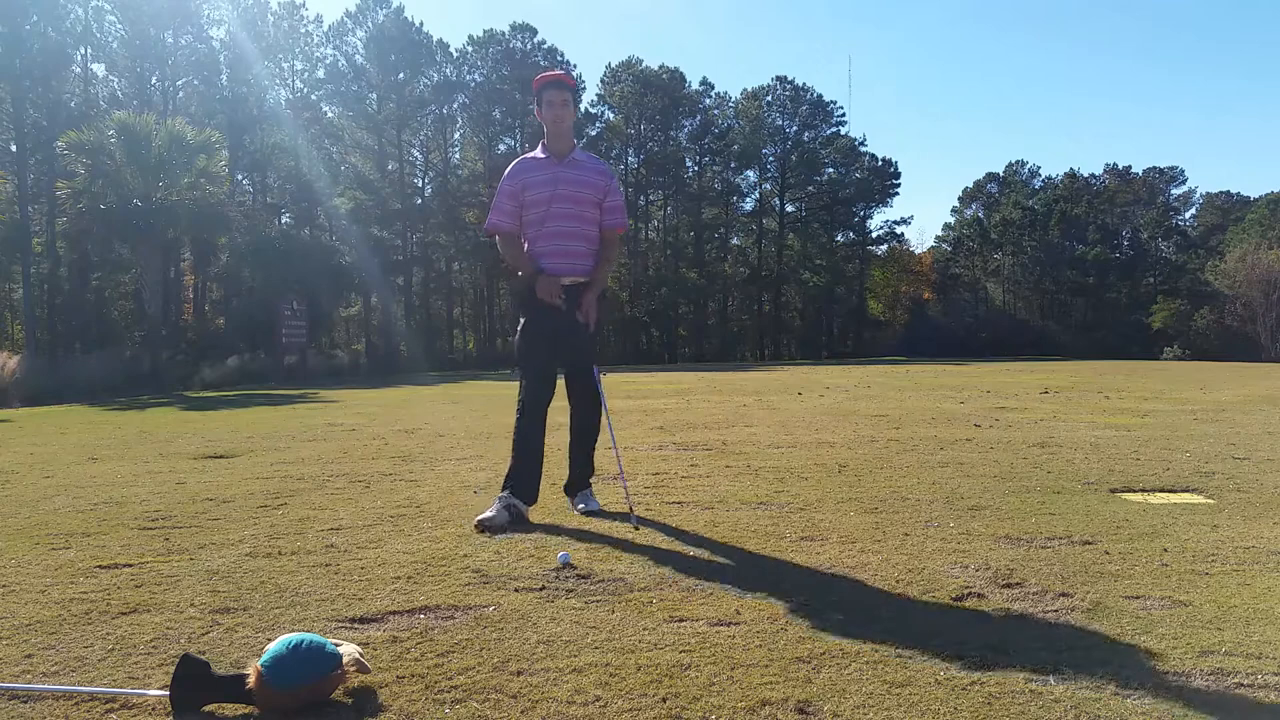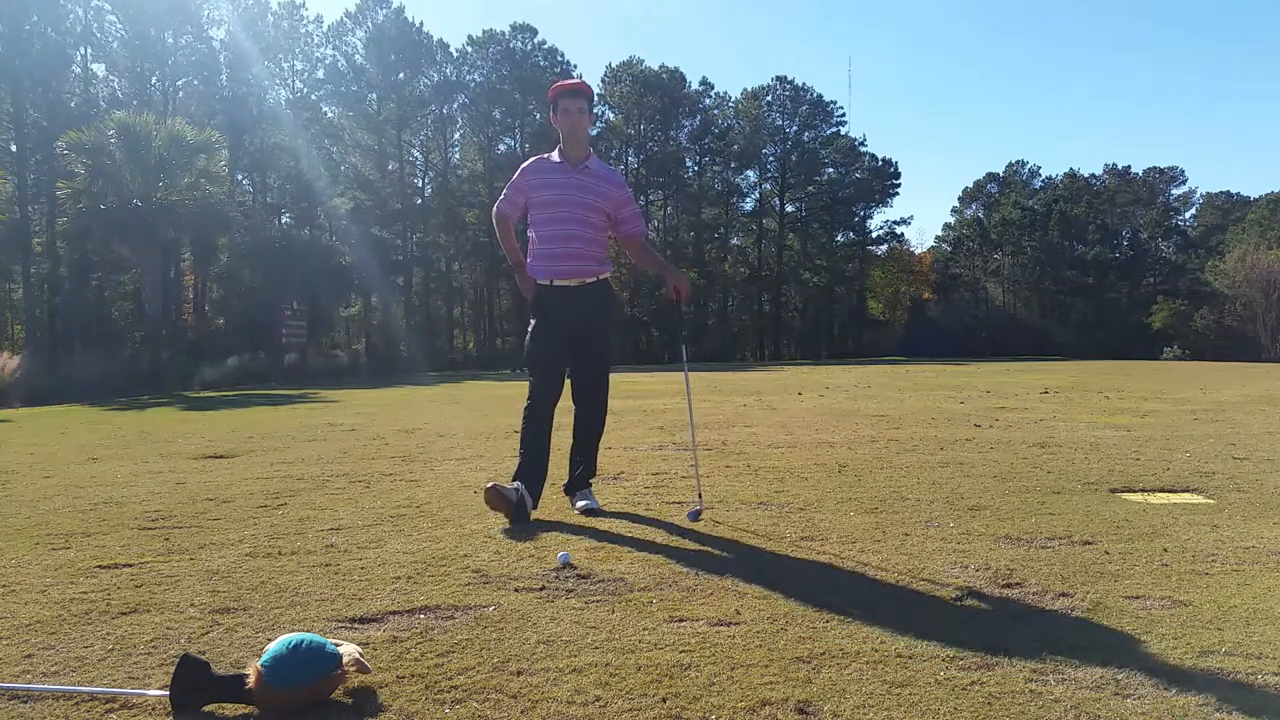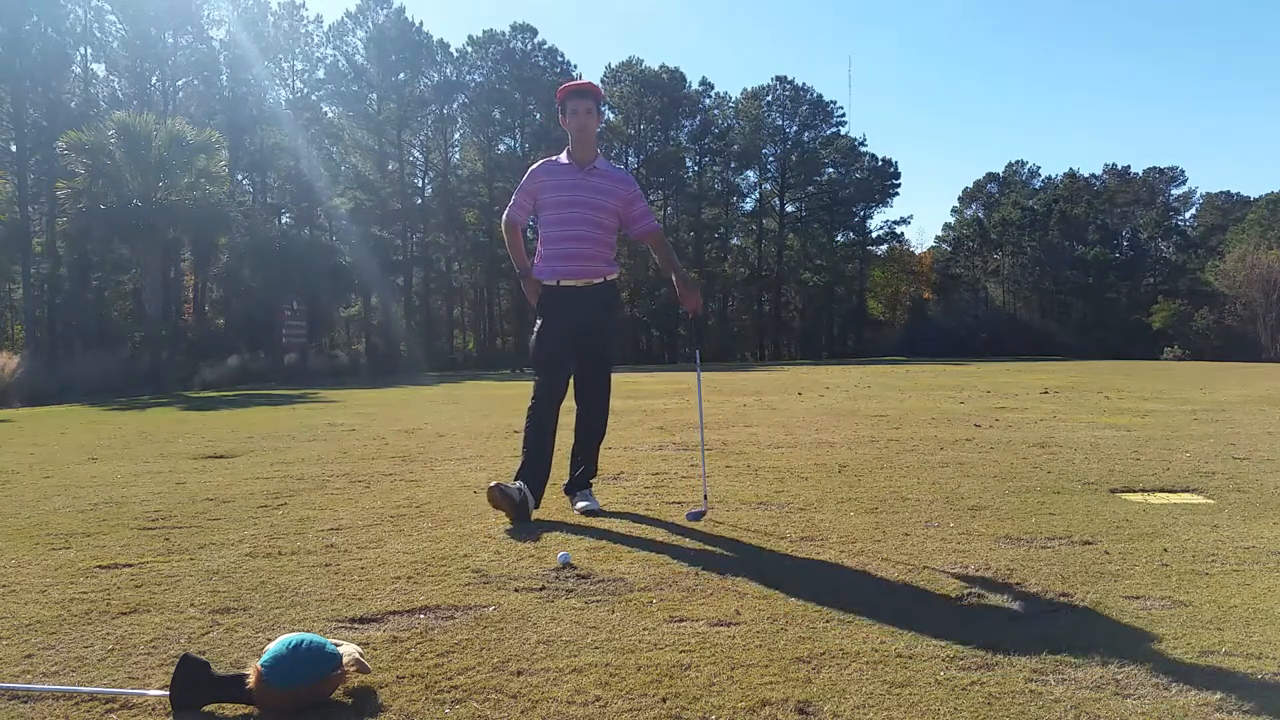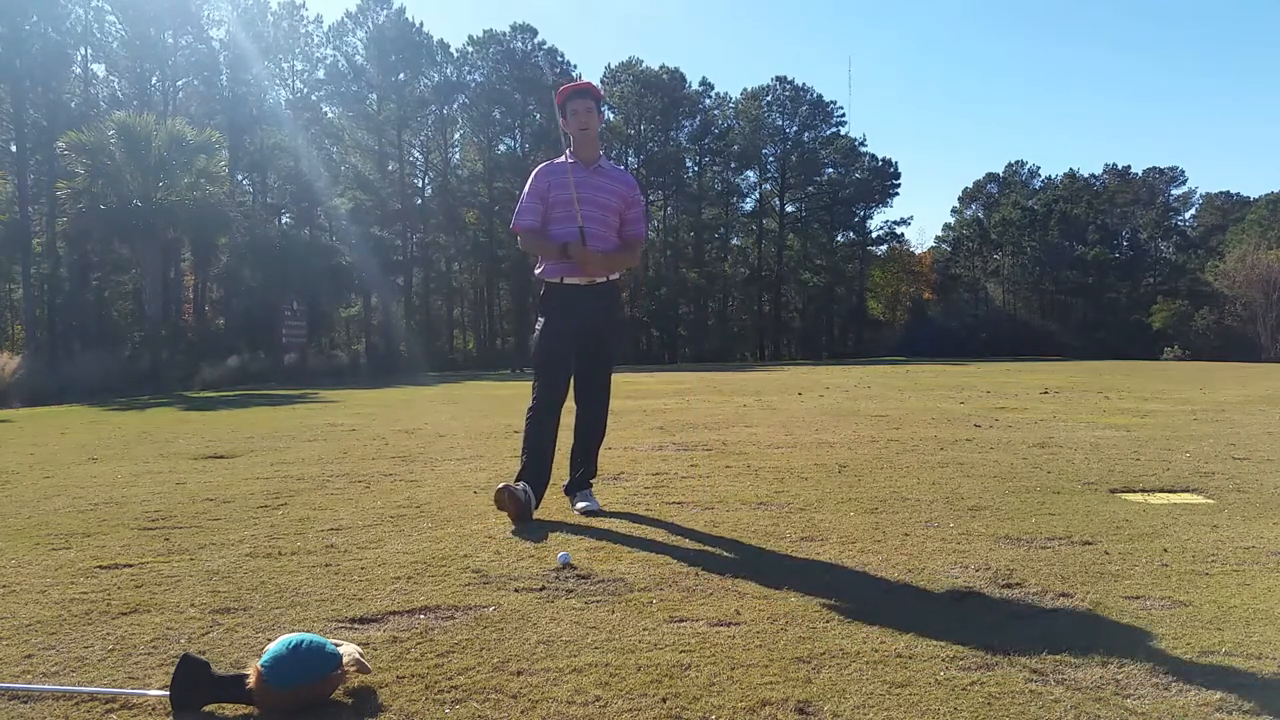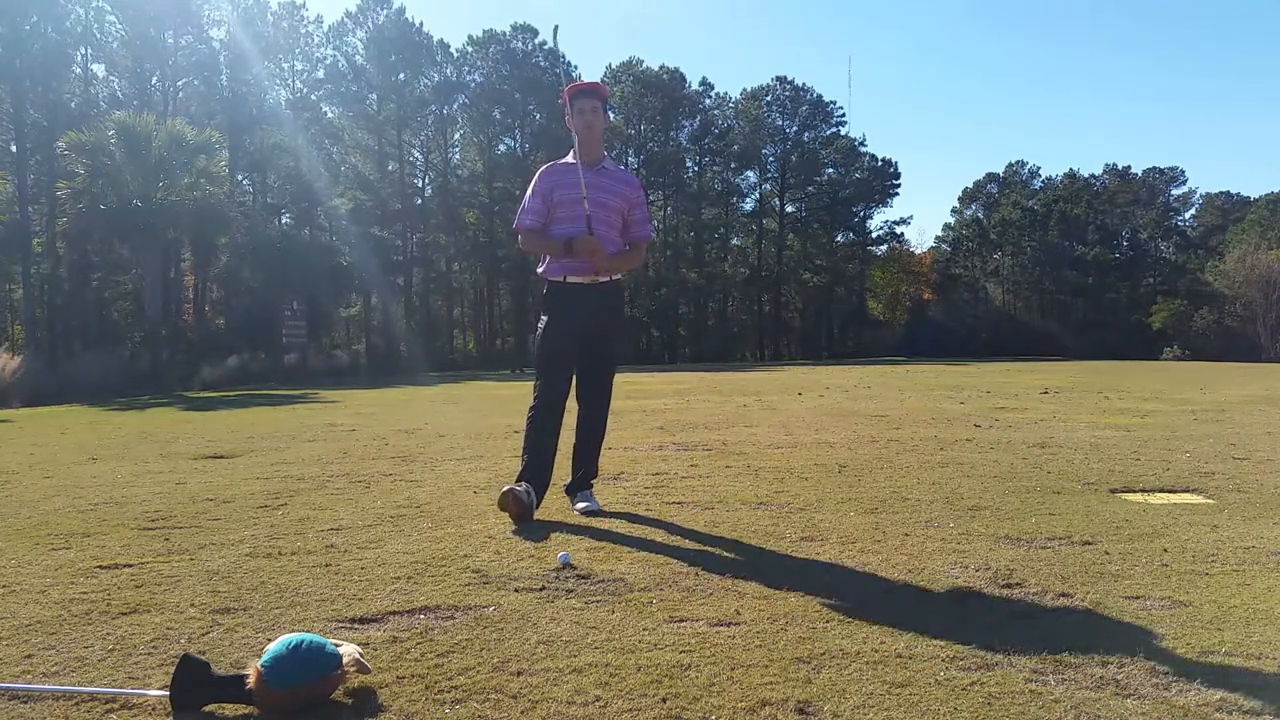
dt=1s
person 1, frame 1
left shoulder: (600, 173)
right shoulder: (519, 171)
left elbow: (610, 240)
right elbow: (506, 237)
left wrist: (593, 290)
right wrist: (536, 277)
left hip: (585, 296)
right hip: (539, 296)
left knee: (587, 396)
right knee: (532, 396)
left ankle: (580, 486)
right ankle: (516, 496)
person 1, frame 2
left shoulder: (612, 182)
right shoulder: (532, 172)
left elbow: (634, 242)
right elbow: (501, 216)
left wrist: (667, 272)
right wrist: (519, 269)
left hip: (593, 297)
right hip: (546, 296)
left knee: (592, 396)
right knee: (541, 394)
left ankle: (581, 484)
right ankle: (525, 489)
person 1, frame 3
left shoulder: (622, 182)
right shoulder: (542, 174)
left elbow: (652, 238)
right elbow: (511, 223)
left wrist: (681, 279)
right wrist: (525, 274)
left hip: (599, 297)
right hip: (553, 296)
left knee: (594, 397)
right knee: (546, 394)
left ankle: (581, 484)
right ankle: (527, 488)
person 1, frame 4
left shoulder: (624, 182)
right shoulder: (546, 175)
left elbow: (635, 250)
right elbow: (526, 238)
left wrist: (602, 260)
right wrist: (567, 251)
left hip: (603, 297)
right hip: (558, 295)
left knee: (594, 396)
right knee: (547, 393)
left ankle: (581, 485)
right ankle: (529, 486)
person 1, frame 5
left shoulder: (628, 183)
right shoulder: (549, 176)
left elbow: (639, 253)
right elbow: (526, 238)
left wrist: (608, 261)
right wrist: (570, 246)
left hip: (606, 297)
right hip: (561, 294)
left knee: (595, 396)
right knee: (548, 392)
left ankle: (582, 485)
right ankle: (529, 486)
